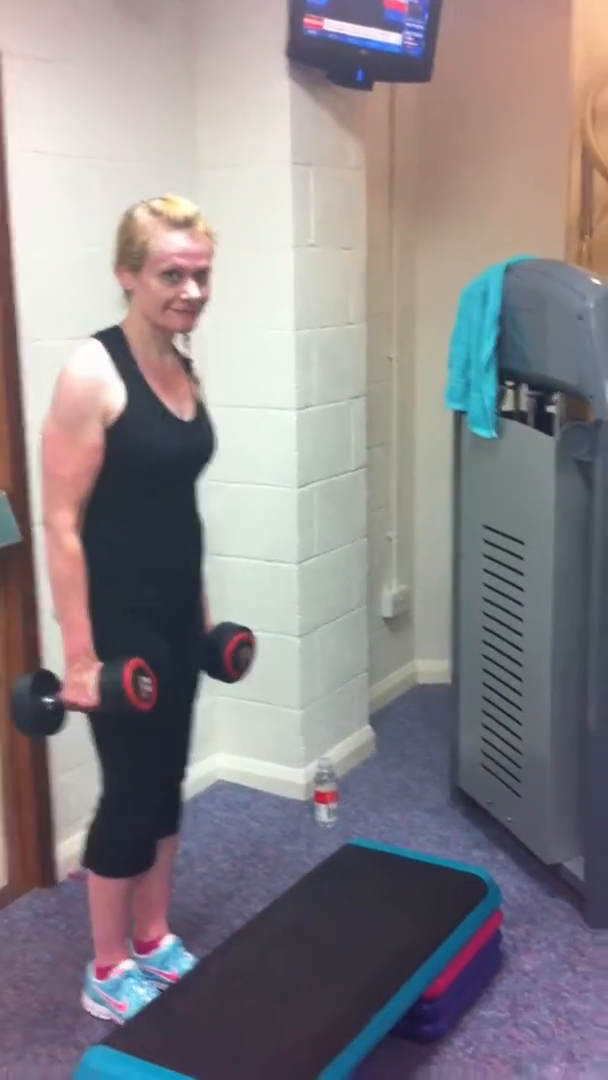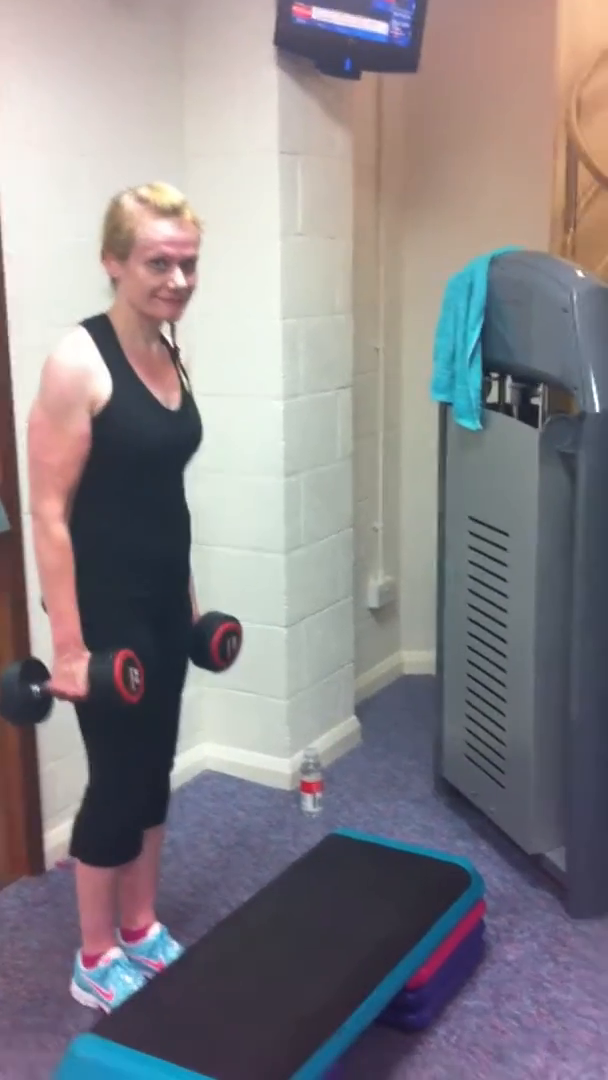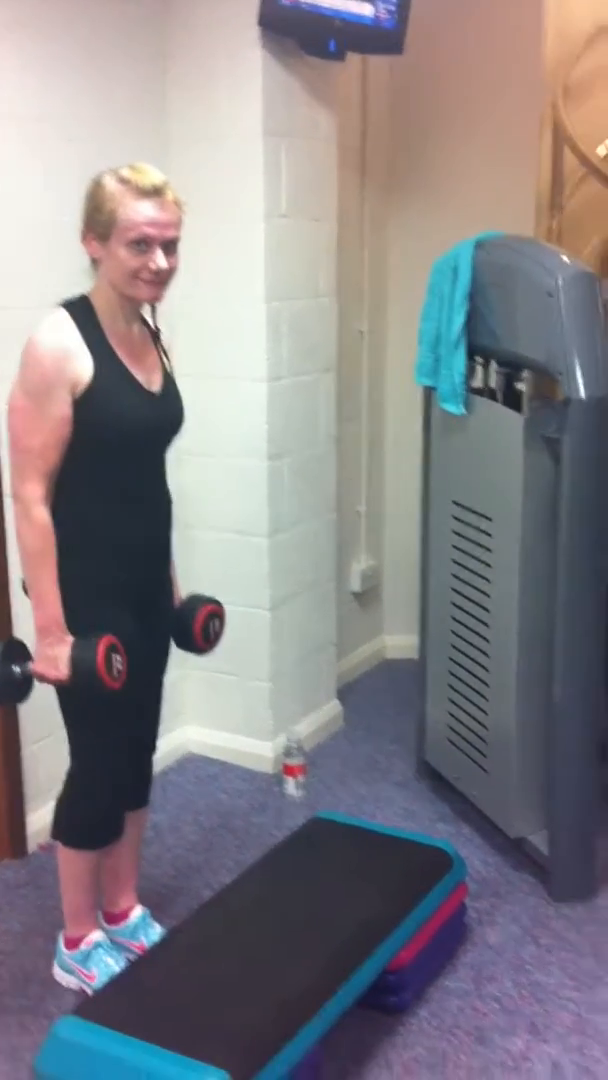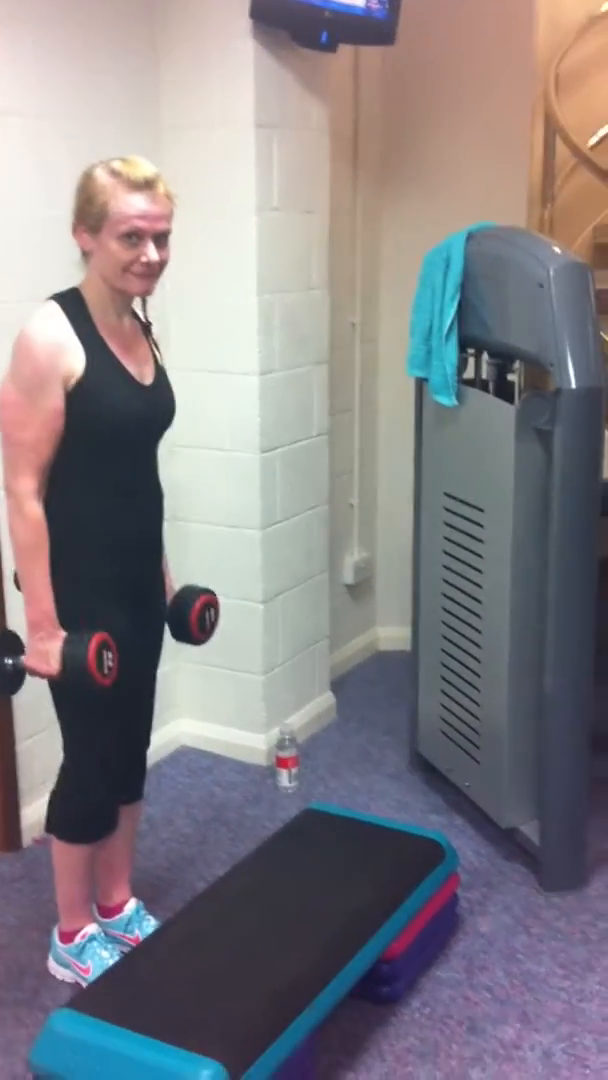
dt=0.1s
person 1, frame 1
left shoulder: (182, 367)
right shoulder: (92, 374)
right elbow: (63, 523)
right wrist: (78, 653)
left hip: (178, 611)
right hip: (118, 618)
left knee: (165, 780)
right knee: (131, 789)
left ankle: (154, 942)
right ankle: (107, 972)
person 1, frame 2
left shoulder: (169, 356)
right shoulder: (78, 362)
right elbow: (49, 513)
right wrist: (67, 642)
left hip: (164, 601)
right hip: (107, 609)
left knee: (153, 770)
right knee: (117, 779)
left ankle: (141, 932)
right ankle: (94, 961)
person 1, frame 3
left shoulder: (150, 338)
left hip: (147, 585)
right hip: (88, 592)
left knee: (135, 754)
right knee: (99, 763)
left ankle: (124, 914)
right ankle: (77, 943)
person 1, frame 4
left shoulder: (141, 330)
left wrist: (164, 573)
left hip: (138, 579)
right hip: (81, 586)
left knee: (129, 747)
right knee: (92, 757)
left ankle: (118, 908)
right ankle: (71, 938)
